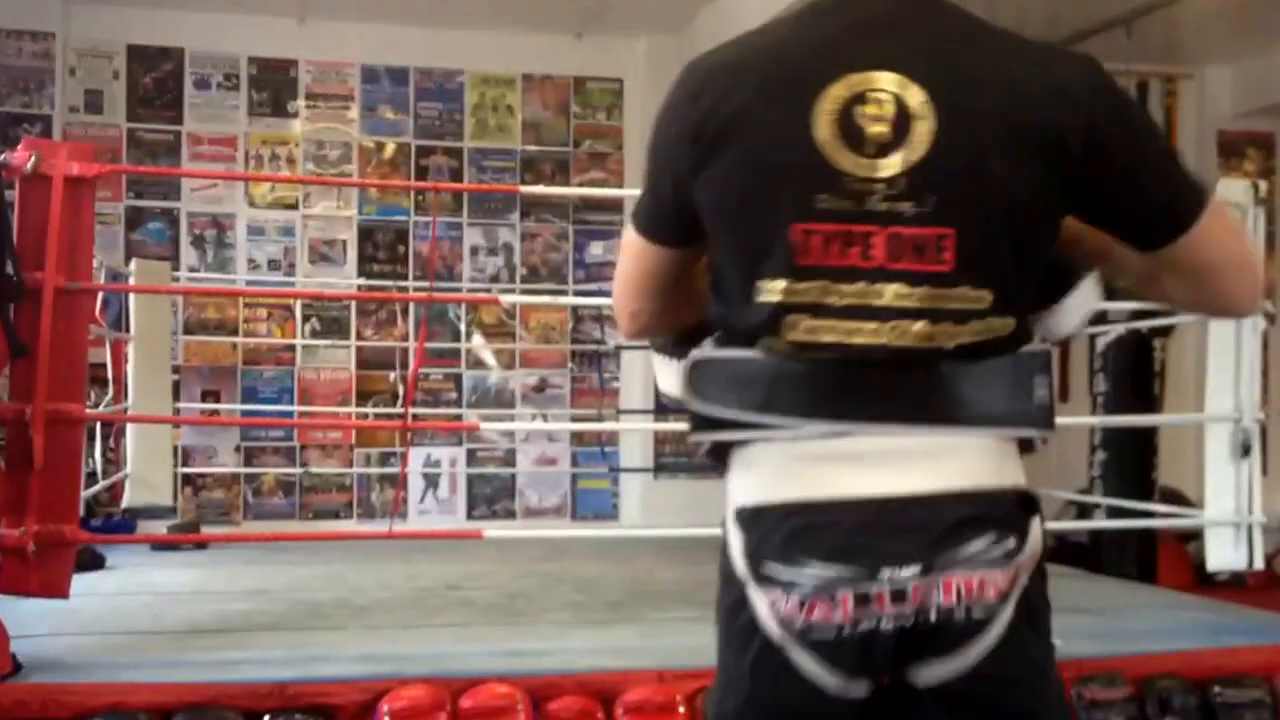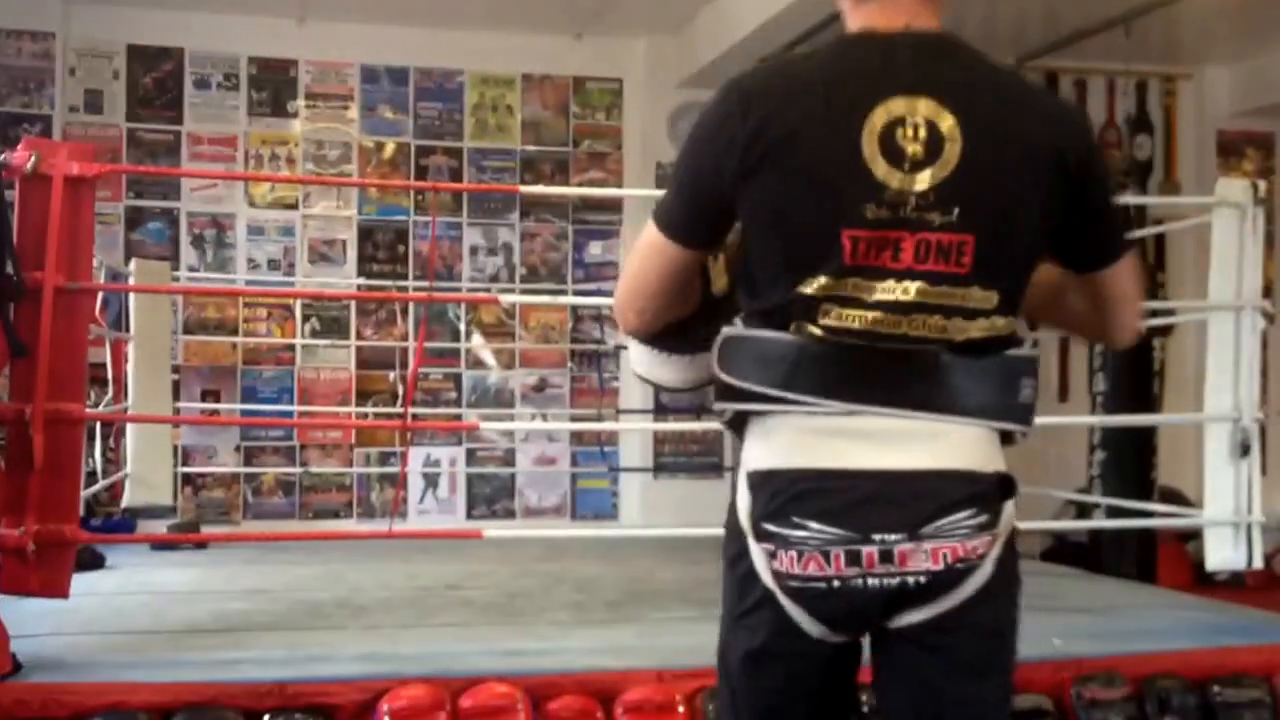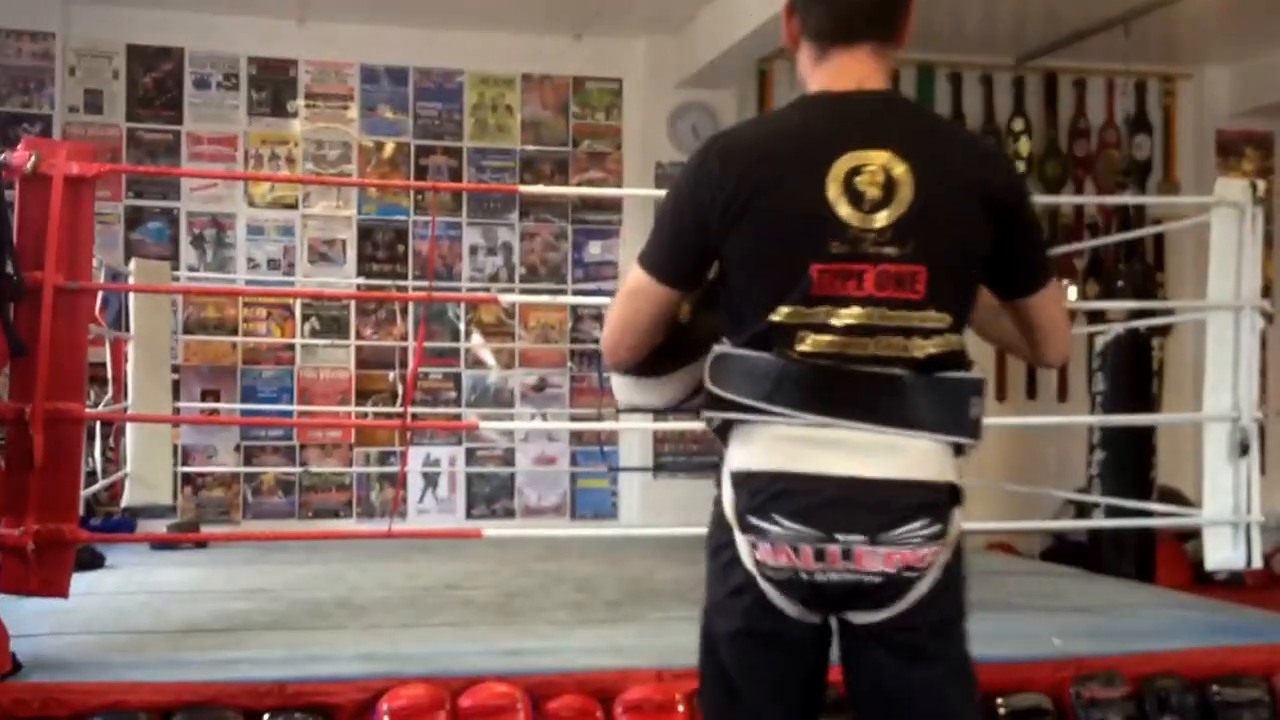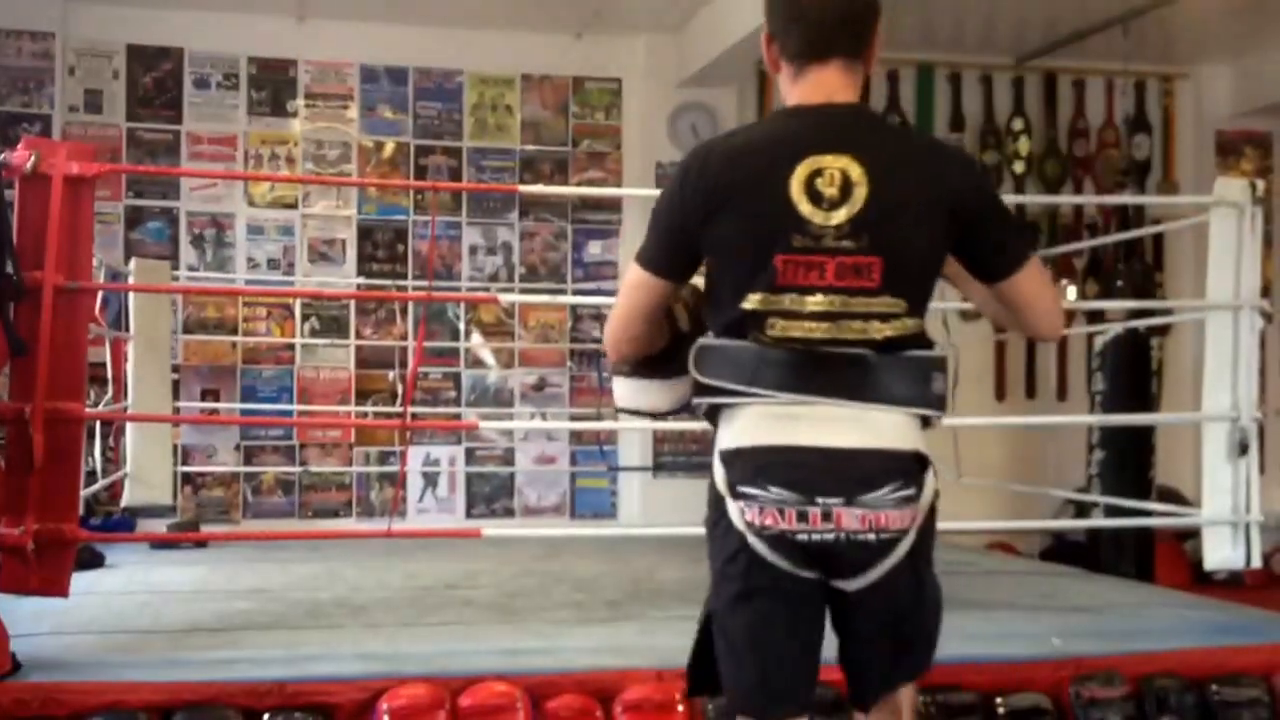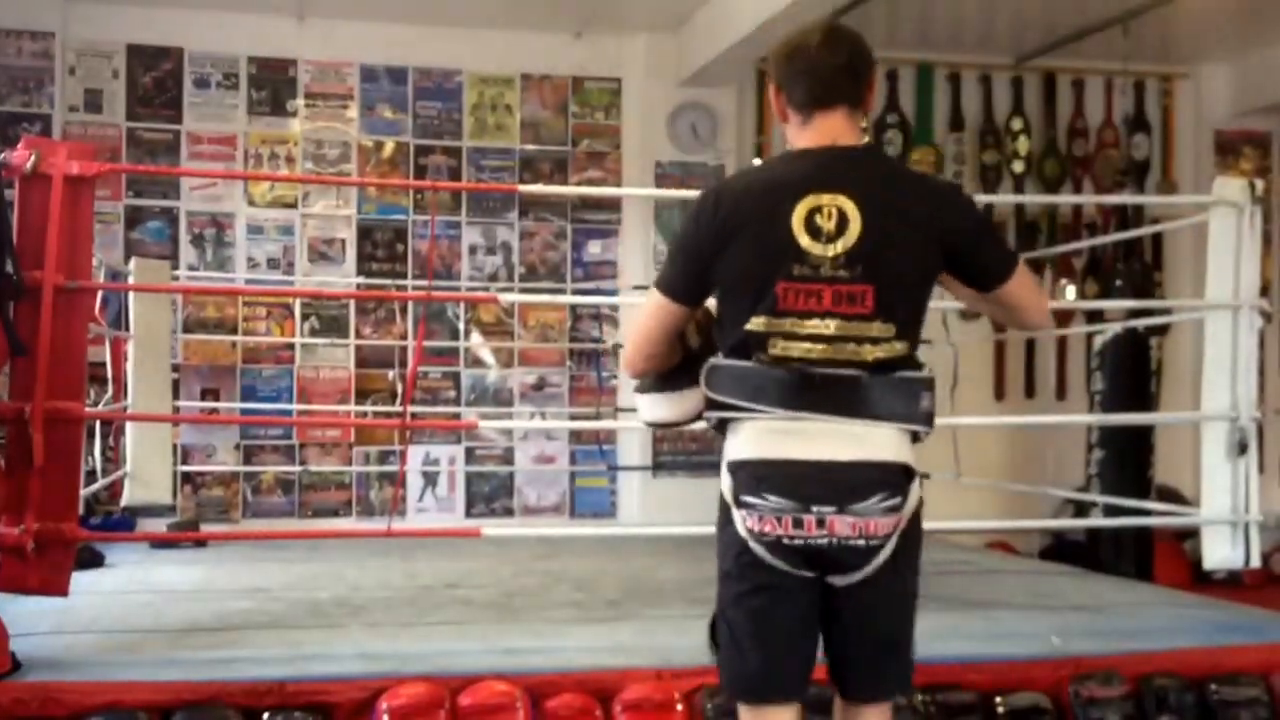
dt=0.2s
person 1, frame 1
left shoulder: (720, 86)
right shoulder: (1054, 88)
left elbow: (639, 315)
right elbow: (1234, 285)
left hip: (790, 535)
right hip: (969, 537)
person 1, frame 2
left shoulder: (757, 105)
right shoulder: (1043, 127)
left elbow: (636, 311)
right elbow: (1118, 323)
left hip: (795, 500)
right hip: (952, 511)
person 1, frame 3
left shoulder: (732, 162)
right shoulder: (979, 173)
left elbow: (622, 348)
right elbow: (1051, 346)
left hip: (772, 508)
right hip: (908, 515)
person 1, frame 4
left shoulder: (714, 170)
right shoulder: (941, 172)
left elbow: (623, 344)
right elbow: (1046, 318)
left hip: (762, 478)
right hip: (883, 479)
person 1, frame 5
left shoulder: (727, 205)
right shoulder: (930, 206)
left elbow: (640, 359)
right elbow: (1030, 312)
left hip: (764, 485)
right hip: (874, 490)
